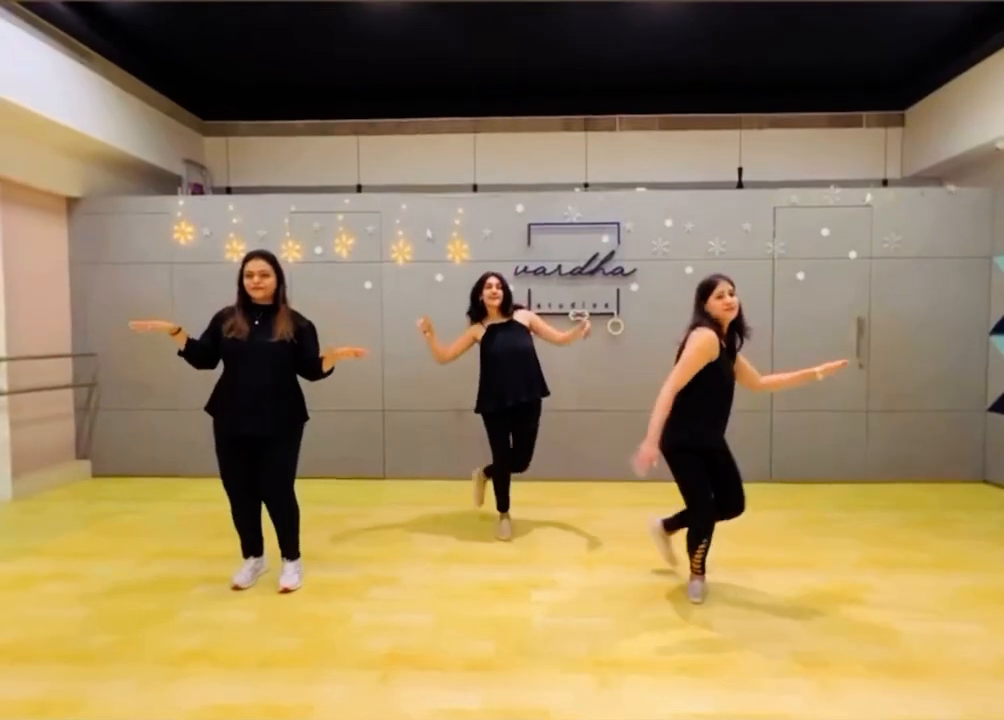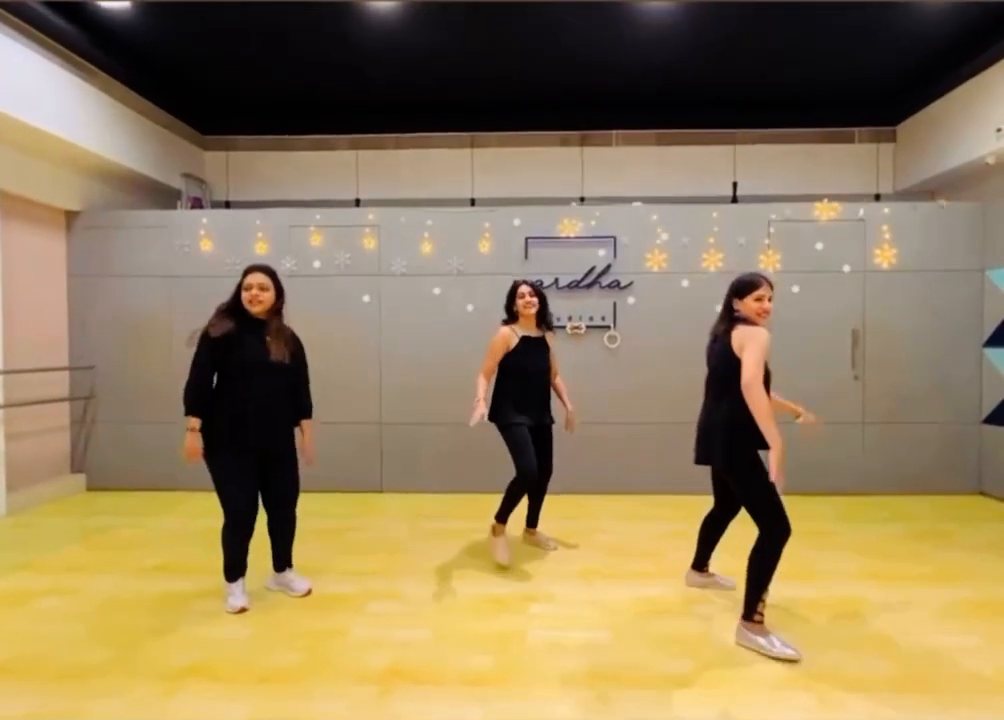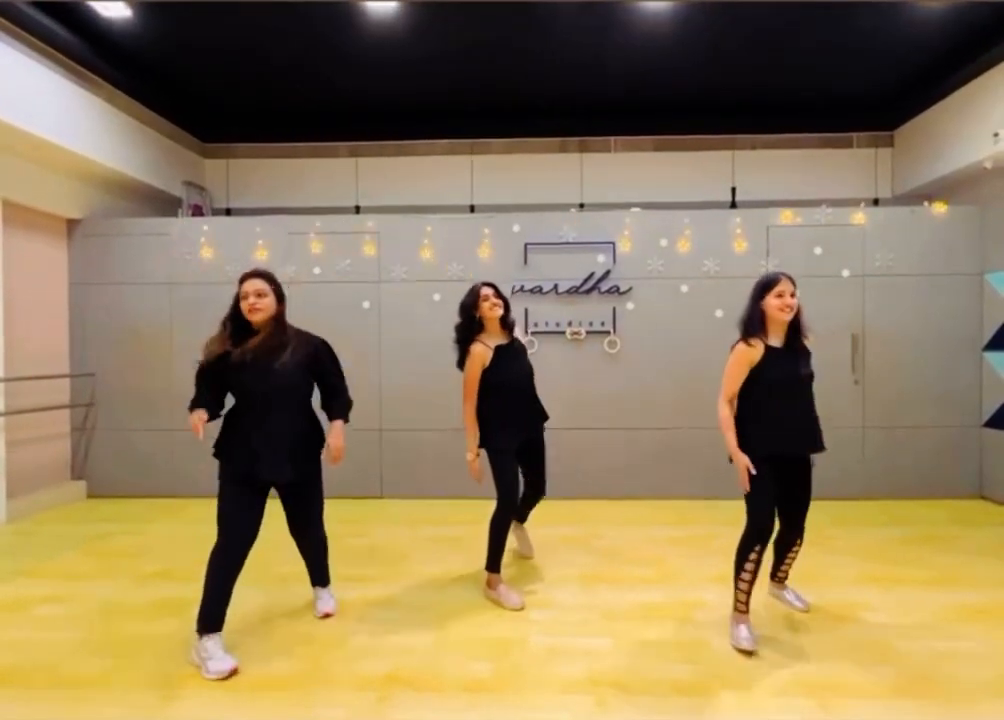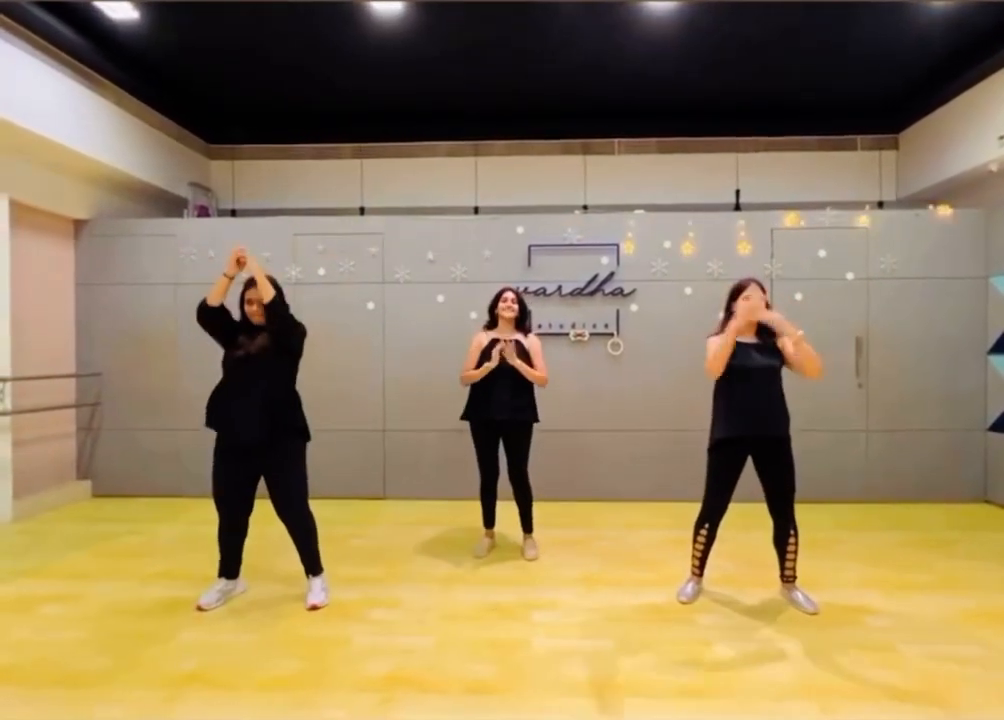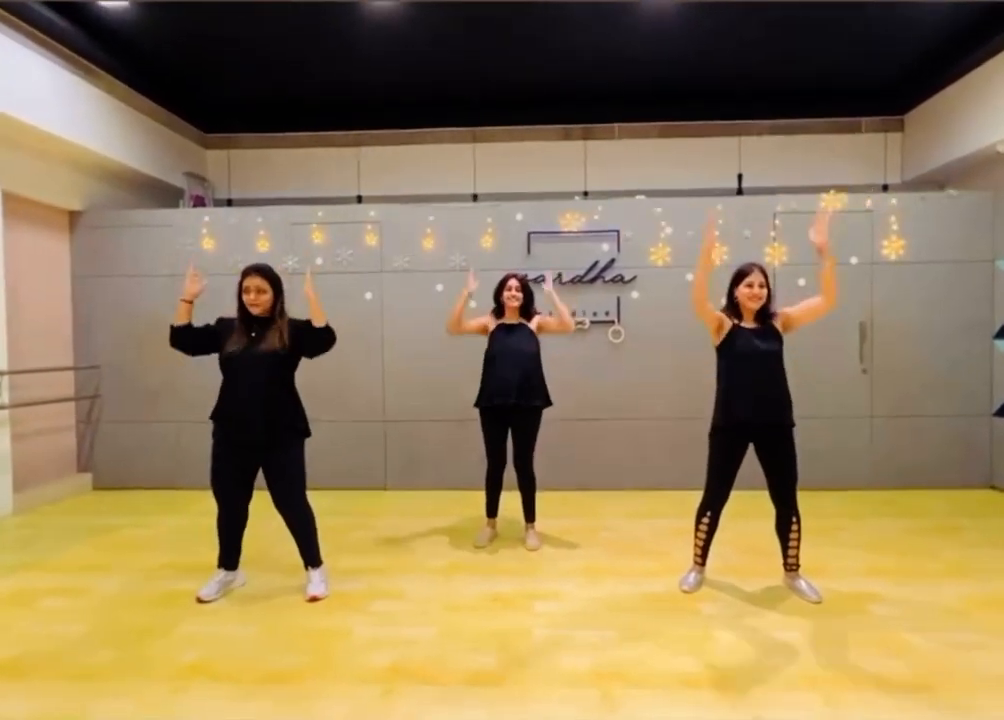
dt=1s
person 1, frame 1
left shoulder: (727, 342)
right shoulder: (705, 337)
left elbow: (756, 383)
right elbow: (670, 387)
left wrist: (814, 373)
right wrist: (652, 437)
left hip: (708, 437)
right hip: (683, 438)
left knee: (732, 503)
right knee: (703, 511)
left ankle: (665, 528)
right ankle: (696, 573)
person 1, frame 2
left shoulder: (725, 335)
right shoulder: (754, 335)
right elbow: (751, 386)
left wrist: (793, 408)
right wrist: (775, 443)
left hip: (719, 437)
right hip: (734, 439)
left knee: (726, 506)
right knee: (776, 528)
left ankle: (699, 570)
right ankle: (751, 625)
person 1, frame 3
left shoulder: (800, 344)
right shoulder: (749, 347)
right elbow: (725, 401)
left wrist: (811, 441)
right wrist: (734, 451)
left hip: (796, 449)
right hip: (759, 450)
left knee: (794, 525)
right knee: (760, 525)
left ankle: (778, 582)
right ankle: (739, 616)
person 1, frame 4
left shoulder: (777, 341)
right shoulder: (721, 340)
left elbow: (814, 371)
right elbow: (713, 369)
left wrist: (790, 330)
right wrist: (738, 321)
left hip: (773, 436)
right hip: (730, 435)
left knee: (784, 513)
right knee: (712, 510)
left ankle: (789, 584)
right ankle: (695, 578)
person 1, frame 5
left shoulder: (778, 322)
right shoulder: (723, 325)
left elbow: (828, 301)
right elbow: (698, 300)
left wrist: (823, 251)
right wrist: (706, 250)
left hip: (775, 426)
right hip: (730, 426)
left knee: (786, 502)
right knee: (714, 498)
left ankle: (792, 573)
right ankle: (697, 567)
person 2, frame 1
left shoulder: (295, 324)
right shoulder: (226, 320)
left elbow: (311, 370)
right elbow: (203, 358)
left wrist: (335, 355)
right wrist: (174, 331)
left hip: (280, 424)
right hip: (232, 421)
left knee: (277, 491)
right knee: (240, 492)
left ankle: (292, 561)
right ankle: (252, 558)
person 2, frame 2
left shoulder: (289, 340)
right shoulder: (222, 332)
left elbow: (299, 389)
right elbow: (199, 383)
left wrist: (305, 429)
right wrist: (193, 429)
left hip: (277, 439)
right hip: (228, 439)
left knee: (284, 506)
right knee: (240, 511)
left ankle: (282, 572)
right ankle: (234, 581)
person 2, frame 3
left shoulder: (309, 346)
right shoulder: (227, 351)
left elbow: (335, 390)
right elbow: (208, 395)
left wrist: (336, 427)
right wrist: (200, 413)
left hip: (300, 455)
right hip: (243, 459)
left knee: (308, 530)
right knee: (232, 540)
left ankle: (322, 588)
right ankle: (207, 637)
person 2, frame 4
left shoulder: (290, 334)
right shoulder: (234, 335)
left elbow: (276, 310)
right elbow: (207, 313)
left wrist: (256, 269)
right wrist: (230, 272)
left hip: (281, 438)
right hip: (234, 438)
left knee: (294, 509)
right knee: (231, 511)
left ankle: (316, 577)
right ankle: (229, 579)
person 2, frame 5
left shoulder: (291, 332)
right shoulder: (227, 331)
left elbow: (324, 340)
right elbow: (182, 340)
left wrist: (312, 299)
right wrist: (188, 297)
left hip: (280, 435)
right hip: (232, 434)
left knee: (291, 502)
right knee: (229, 503)
left ankle: (315, 570)
right ankle: (228, 571)
person 3, frame 1
left shoulder: (523, 316)
right shoulder: (477, 329)
left elbow: (558, 338)
right elbow: (444, 356)
left wrist: (579, 330)
right wrist: (428, 332)
left hip: (527, 399)
right hip: (495, 402)
left knee: (521, 460)
right knee: (502, 459)
left ankle: (484, 475)
right ankle: (503, 515)
person 3, frame 2
left shoulder: (545, 335)
right shoulder: (506, 334)
left elbow: (554, 375)
right elbow: (485, 374)
left wrist: (567, 405)
right wrist: (480, 402)
left hip: (540, 415)
right hip: (512, 414)
left knee: (544, 473)
right knee: (528, 472)
left ankle: (531, 530)
right ankle: (498, 526)
person 3, frame 3
left shoulder: (516, 336)
right shoulder: (478, 350)
right elbow: (469, 405)
right wrist: (472, 450)
left hip: (530, 424)
right hip: (499, 432)
left knee: (537, 489)
right knee: (508, 500)
left ankle: (518, 525)
right ankle: (493, 581)
person 3, frame 4
left shoulder: (530, 340)
right shoulder: (482, 337)
left elbow: (542, 379)
right elbow: (465, 378)
left wrist: (514, 361)
right wrist: (491, 363)
left hip: (518, 416)
right hip: (484, 416)
left knee: (519, 475)
right knee: (488, 475)
left ankle: (528, 536)
right ankle: (489, 534)
person 3, frame 5
left shoulder: (535, 323)
right shoulder: (489, 323)
left elbow: (568, 324)
right elbow: (453, 327)
left wrist: (552, 293)
right wrist: (467, 293)
left hip: (528, 404)
right hip: (493, 404)
left knee: (523, 464)
right knee: (495, 464)
left ankle: (530, 527)
right ankle: (490, 524)
